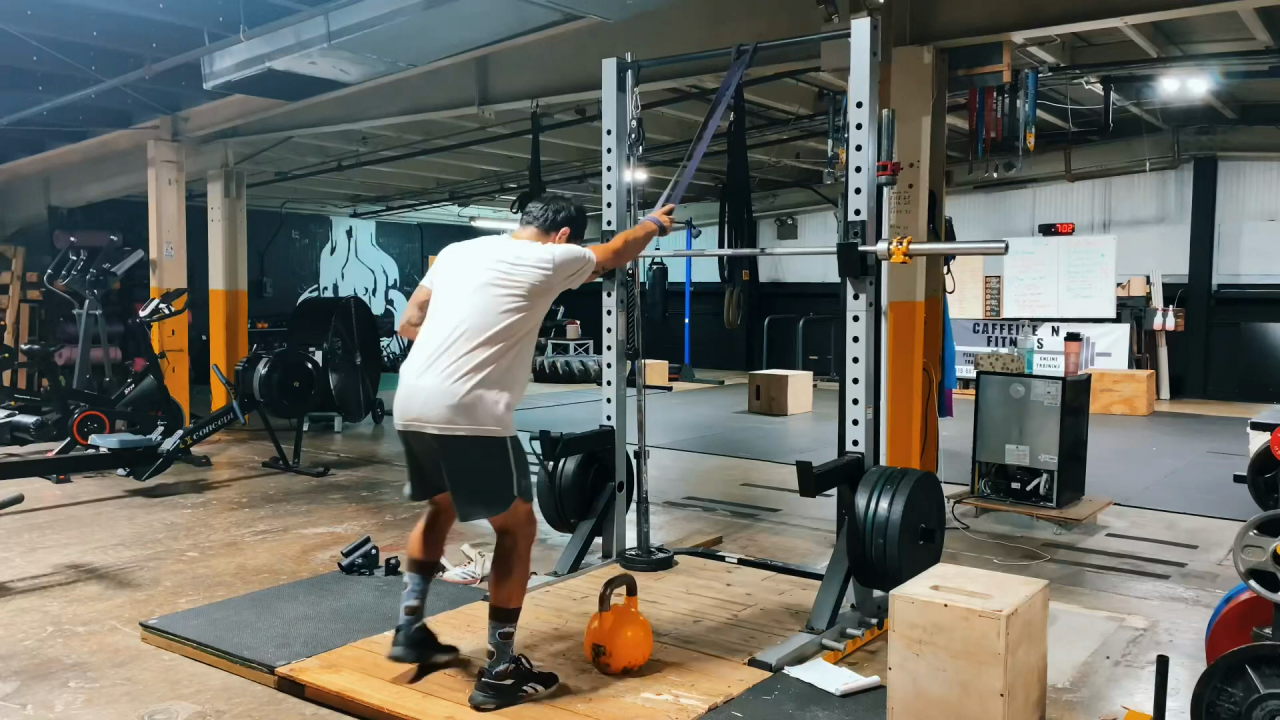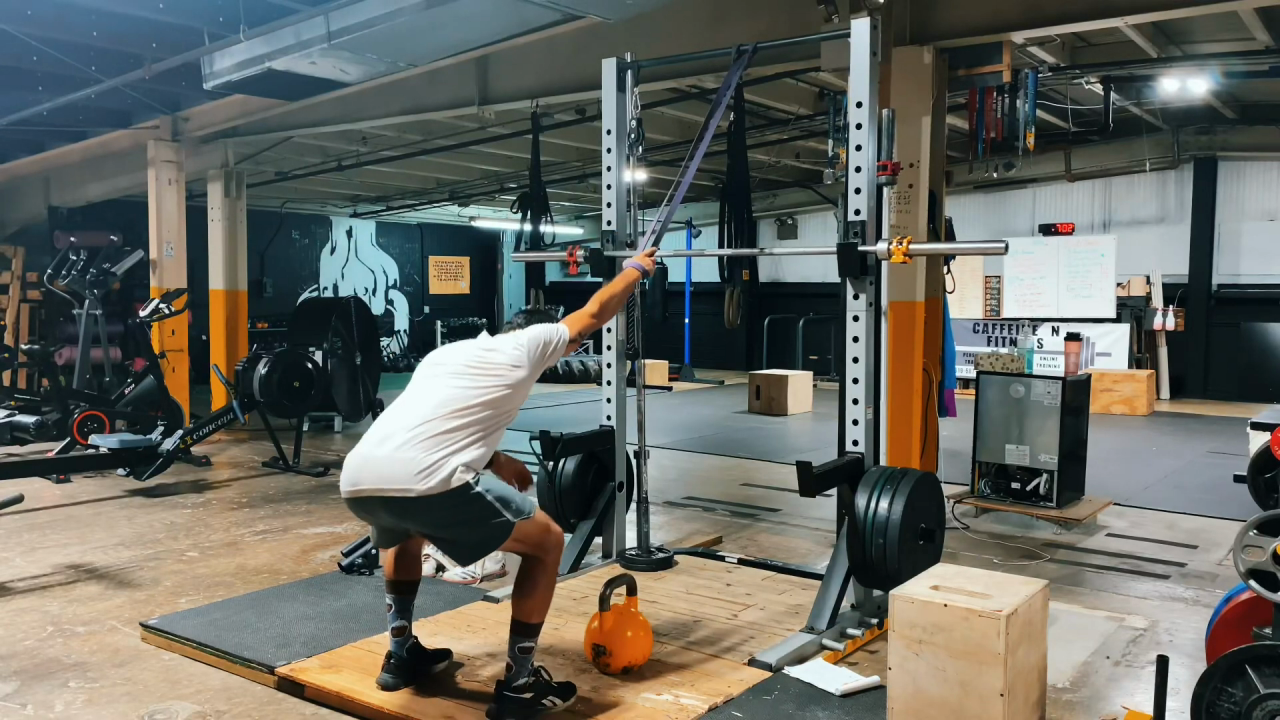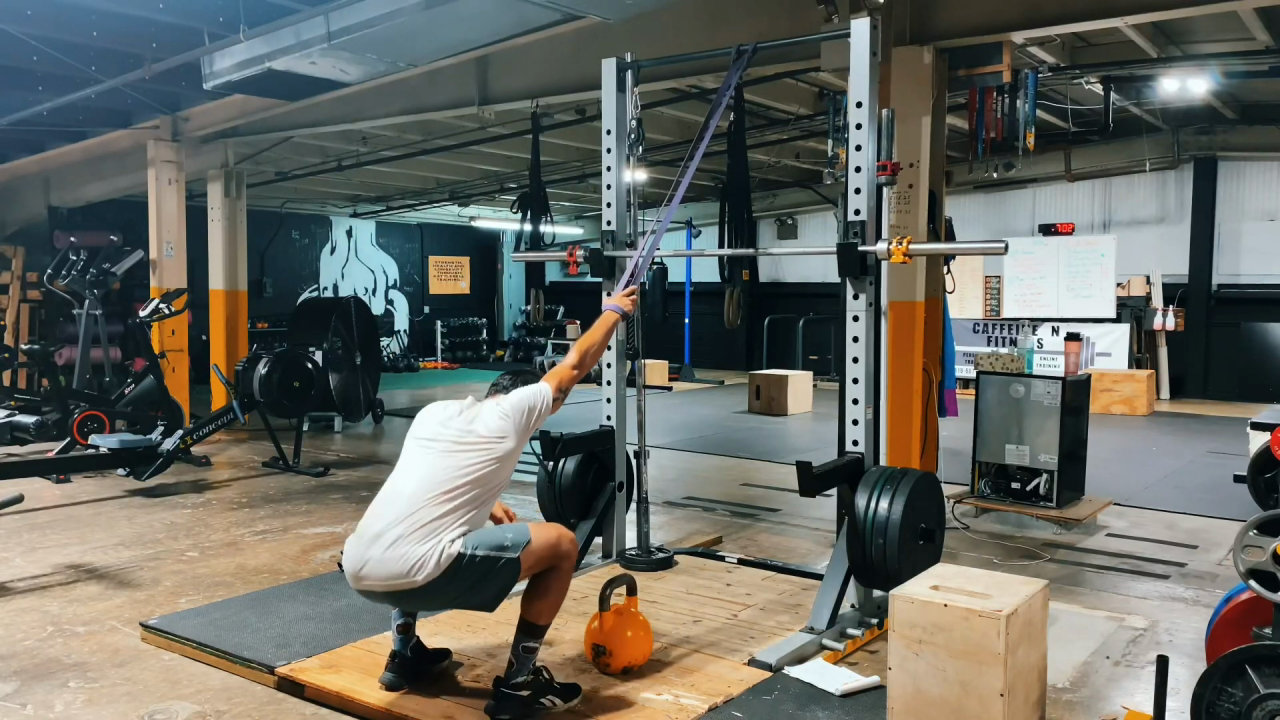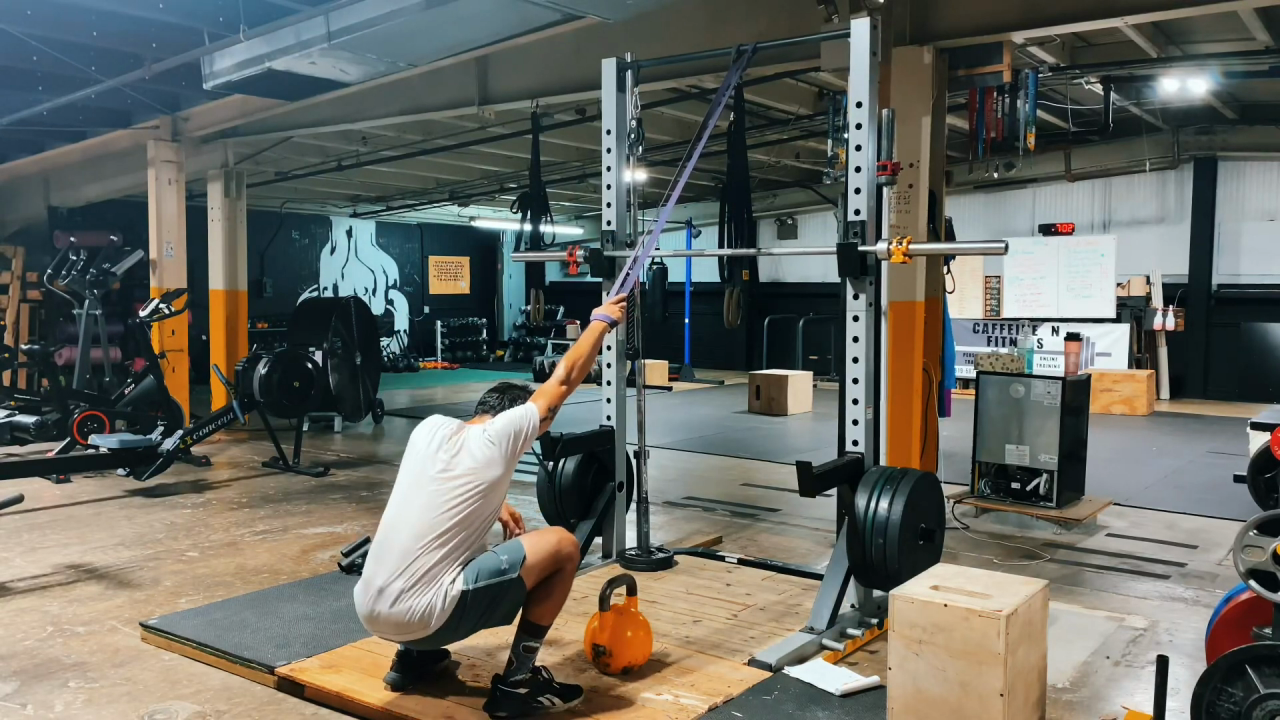
dt=0.7s
person 1, frame 1
left shoulder: (457, 252)
right shoulder: (548, 260)
left elbow: (409, 325)
right elbow: (615, 252)
right wrist: (653, 223)
left hip: (411, 402)
right hip: (468, 413)
left knee: (440, 507)
right knee: (516, 530)
left ankle: (410, 633)
right ankle: (500, 672)
person 1, frame 2
left shoulder: (447, 350)
right shoulder: (526, 345)
right elbow: (594, 312)
left wrist: (493, 461)
right wrist: (635, 268)
left hip: (357, 480)
right hip: (421, 481)
left knee: (409, 531)
right knee: (546, 542)
left ankle: (401, 654)
person 1, frame 3
left shoulder: (436, 410)
right shoulder: (510, 413)
right elbow: (574, 364)
right wrist: (614, 311)
left hip: (358, 569)
right hip: (412, 575)
right knee: (562, 545)
left ankle: (405, 656)
right ankle: (517, 685)
person 1, frame 4
left shoulder: (430, 428)
right shoulder: (498, 437)
right elbow: (562, 380)
right wrist: (602, 320)
left hip: (370, 611)
right hip: (422, 617)
right knee: (563, 546)
left ankle: (411, 657)
right ankle: (516, 684)
